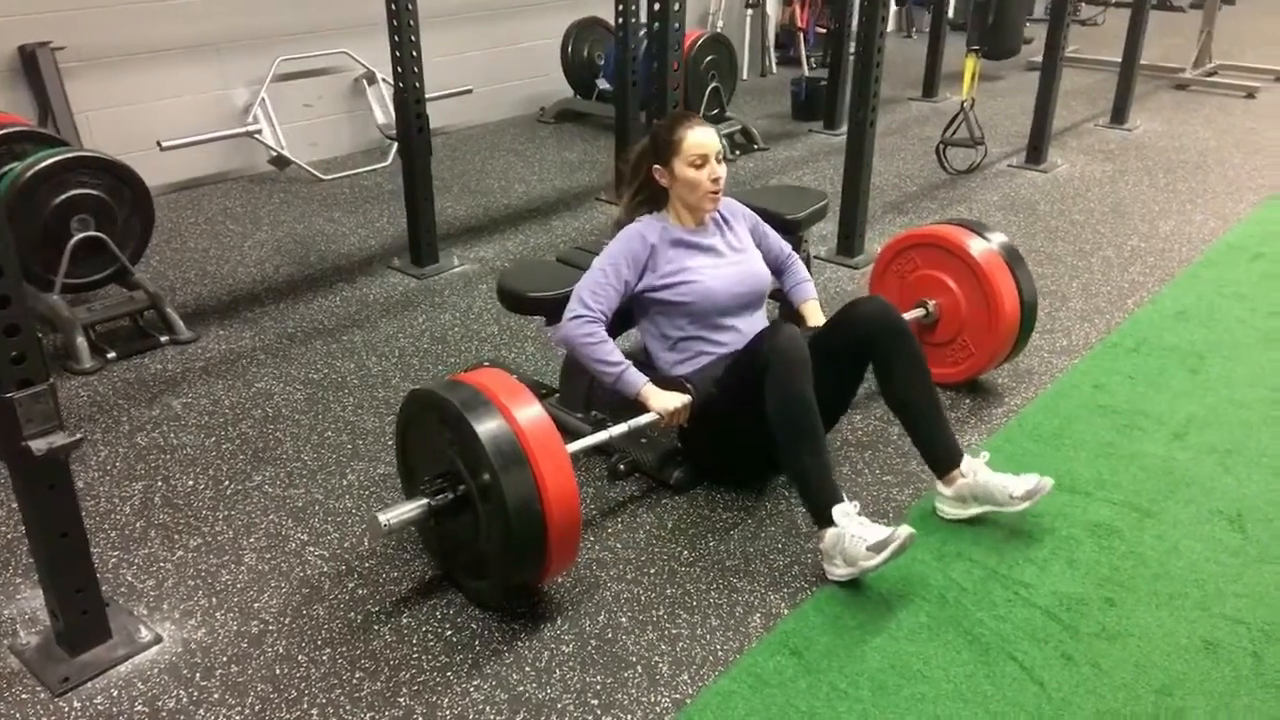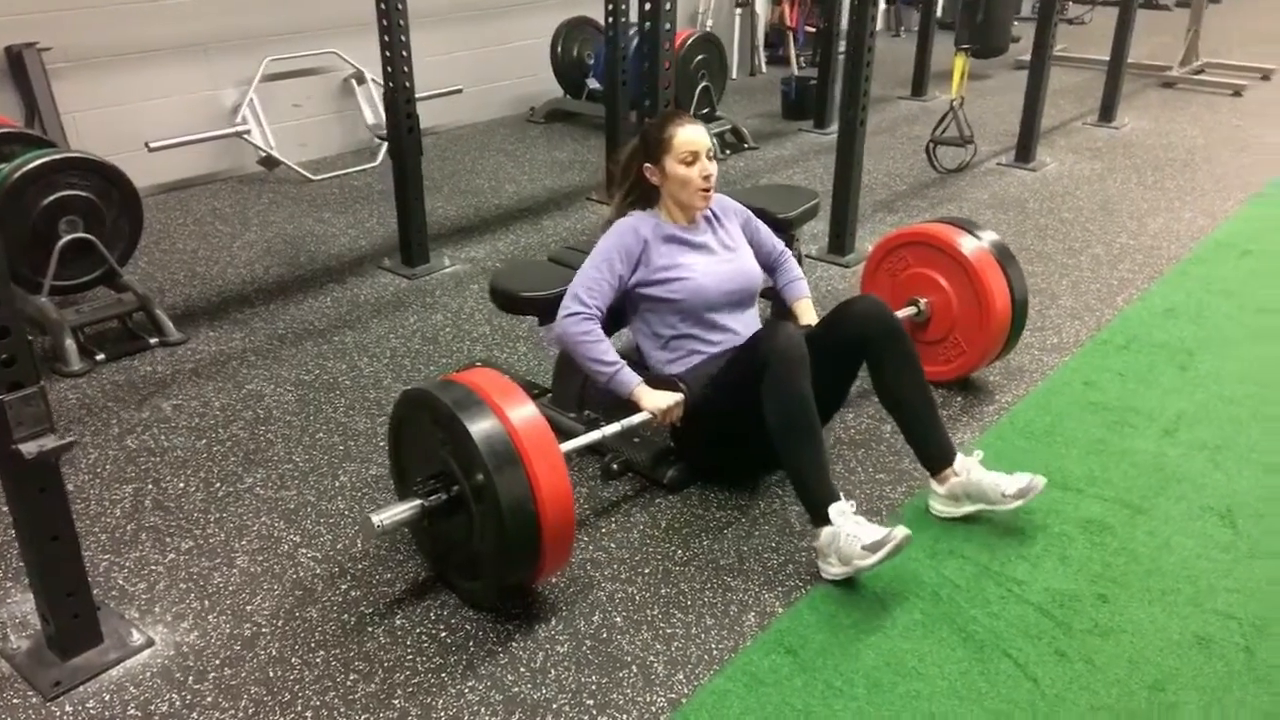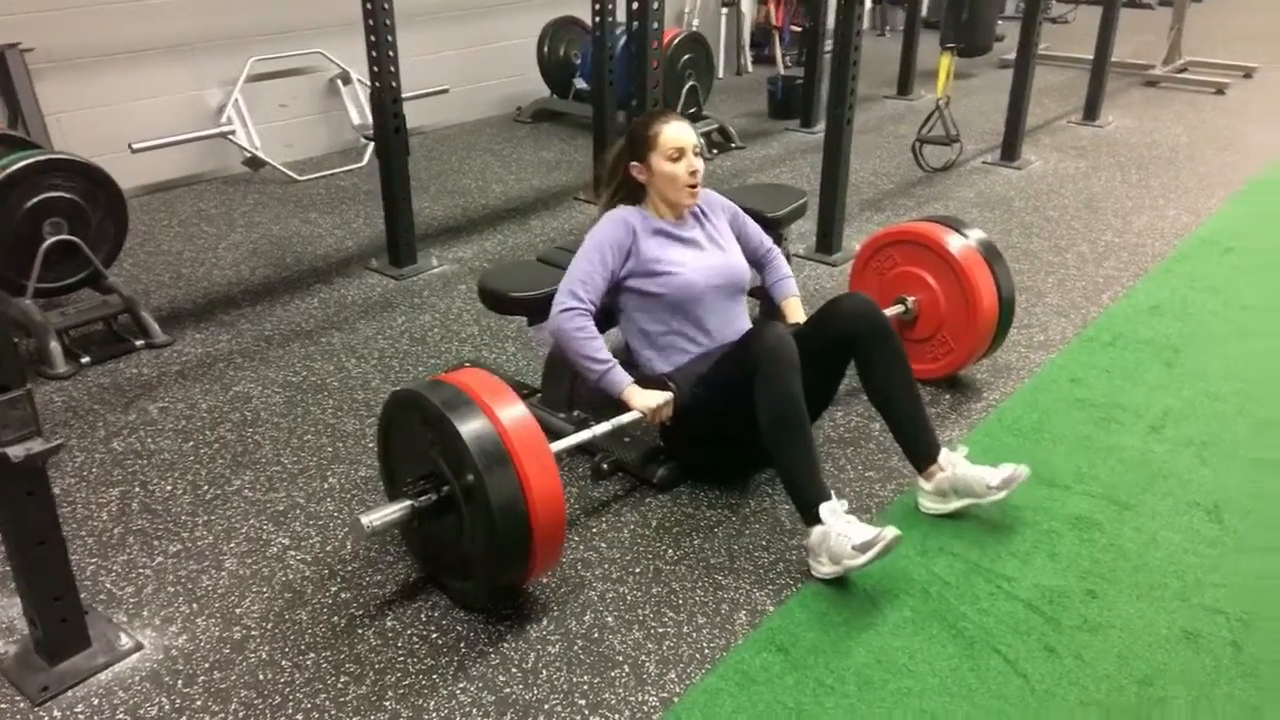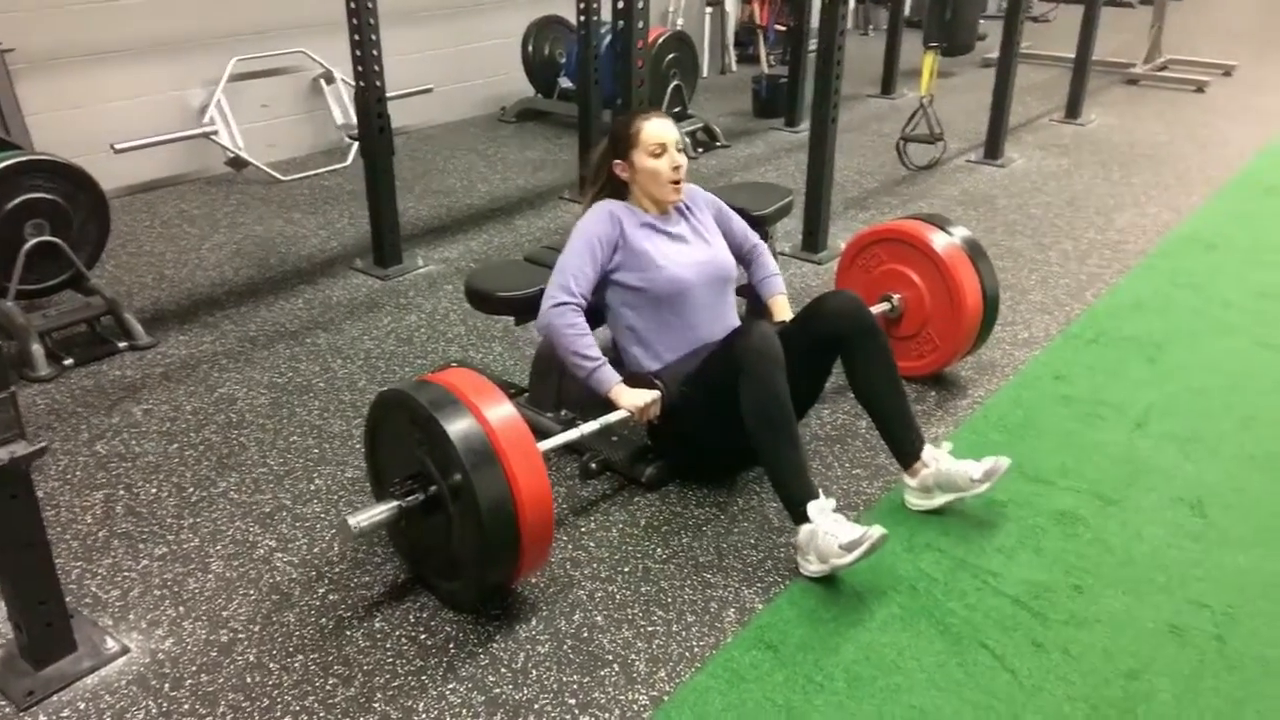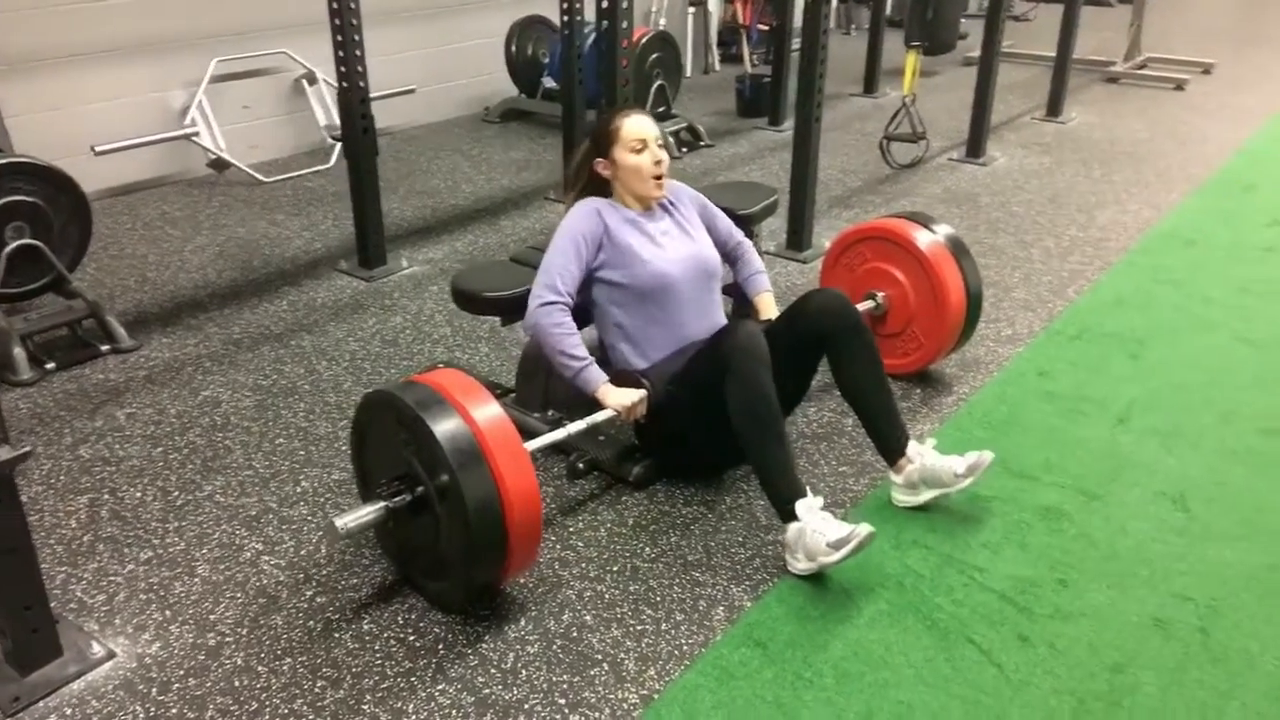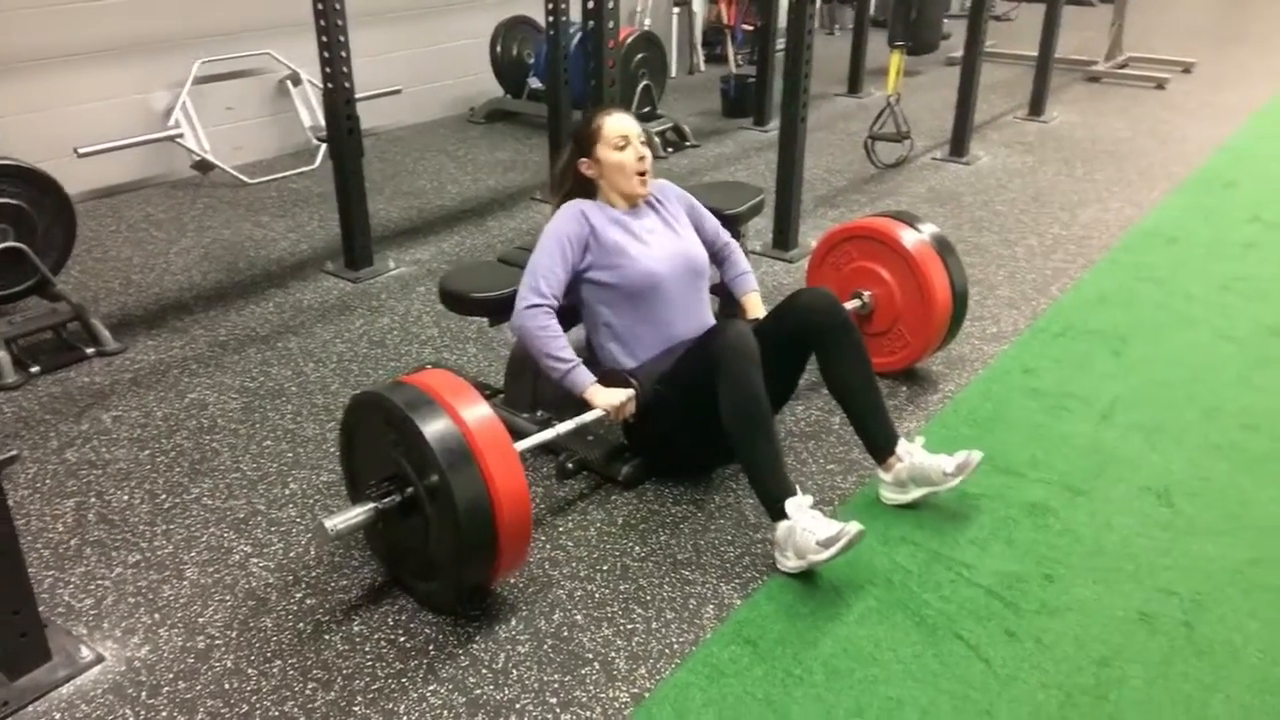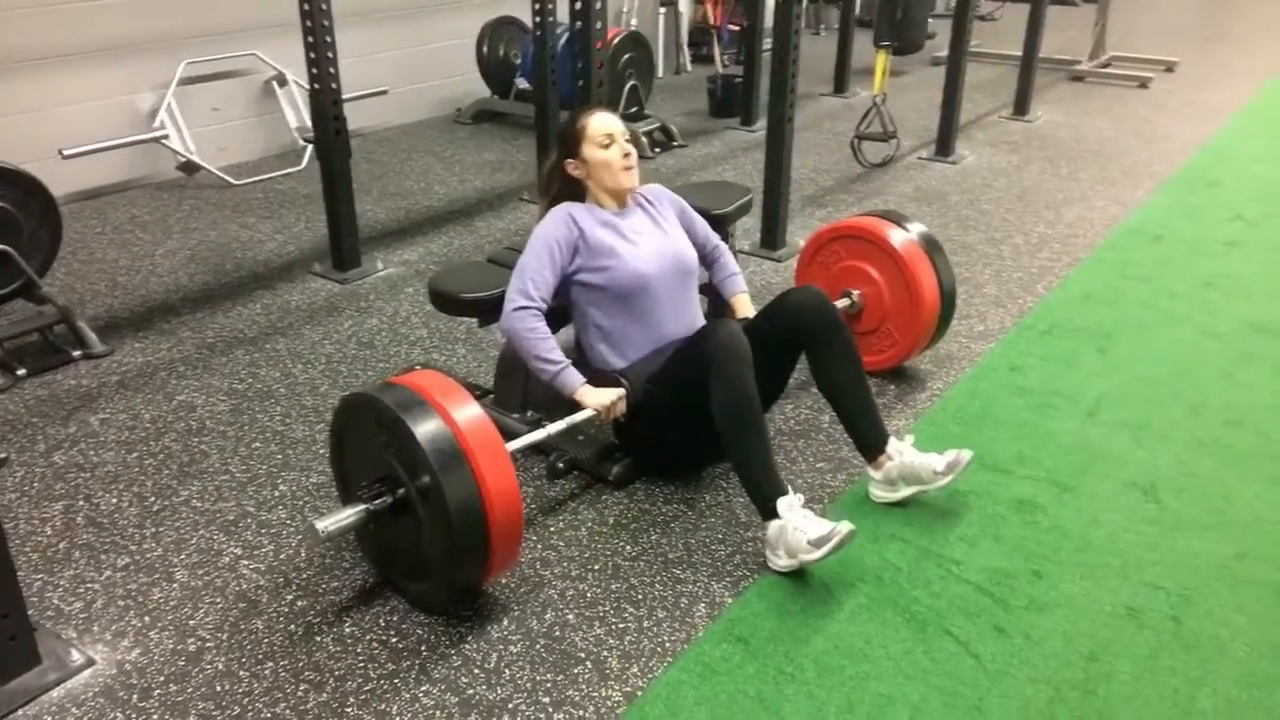
dt=0.1s
person 1, frame 1
left shoulder: (731, 214)
right shoulder: (642, 239)
left elbow: (787, 261)
right elbow: (577, 324)
left wrist: (819, 327)
right wrist: (648, 391)
left hip: (778, 393)
right hip: (711, 414)
left knee: (872, 315)
right knee: (780, 339)
left ankle: (958, 478)
right ankle: (837, 531)
person 1, frame 2
left shoulder: (724, 212)
right shoulder: (634, 235)
left elbow: (780, 258)
right elbow: (572, 321)
left wrist: (812, 324)
right wrist: (641, 392)
left hip: (773, 393)
right hip: (705, 414)
left knee: (866, 314)
right knee: (778, 338)
left ankle: (950, 476)
right ankle: (833, 530)
person 1, frame 3
left shoulder: (711, 207)
right shoulder: (622, 226)
left elbow: (768, 255)
right elbow: (567, 317)
left wrist: (801, 324)
right wrist: (630, 391)
left hip: (761, 392)
right hip: (693, 411)
left knee: (854, 311)
right knee: (770, 339)
left ankle: (938, 473)
right ankle: (825, 529)
person 1, frame 4
left shoulder: (696, 202)
right shoulder: (608, 220)
left elbow: (755, 252)
right elbow: (557, 312)
left wrist: (786, 321)
right wrist: (617, 389)
left hip: (748, 389)
right hip: (680, 409)
left knee: (841, 308)
right knee: (754, 338)
left ankle: (922, 468)
right ankle: (813, 527)
person 1, frame 5
left shoulder: (679, 198)
right shoulder: (592, 218)
left elbow: (740, 250)
right elbow: (544, 311)
left wrist: (772, 319)
right wrist: (604, 389)
left hip: (734, 385)
right hip: (667, 409)
left knee: (827, 306)
right knee: (741, 337)
left ankle: (908, 465)
right ankle: (801, 525)
person 1, frame 6
left shoulder: (666, 197)
right shoulder: (578, 219)
left elbow: (726, 250)
right elbow: (530, 314)
left wrist: (759, 318)
right wrist: (591, 389)
left hip: (723, 382)
right hip: (656, 408)
left knee: (815, 305)
right knee: (731, 337)
left ankle: (897, 463)
right ankle: (791, 524)
person 1, frame 7
left shoulder: (657, 200)
right shoulder: (567, 224)
left elbow: (716, 253)
right elbow: (519, 315)
left wrist: (749, 319)
right wrist: (582, 390)
left hip: (713, 383)
right hip: (646, 406)
left knee: (806, 304)
right knee: (721, 338)
left ankle: (887, 463)
right ankle: (782, 524)
